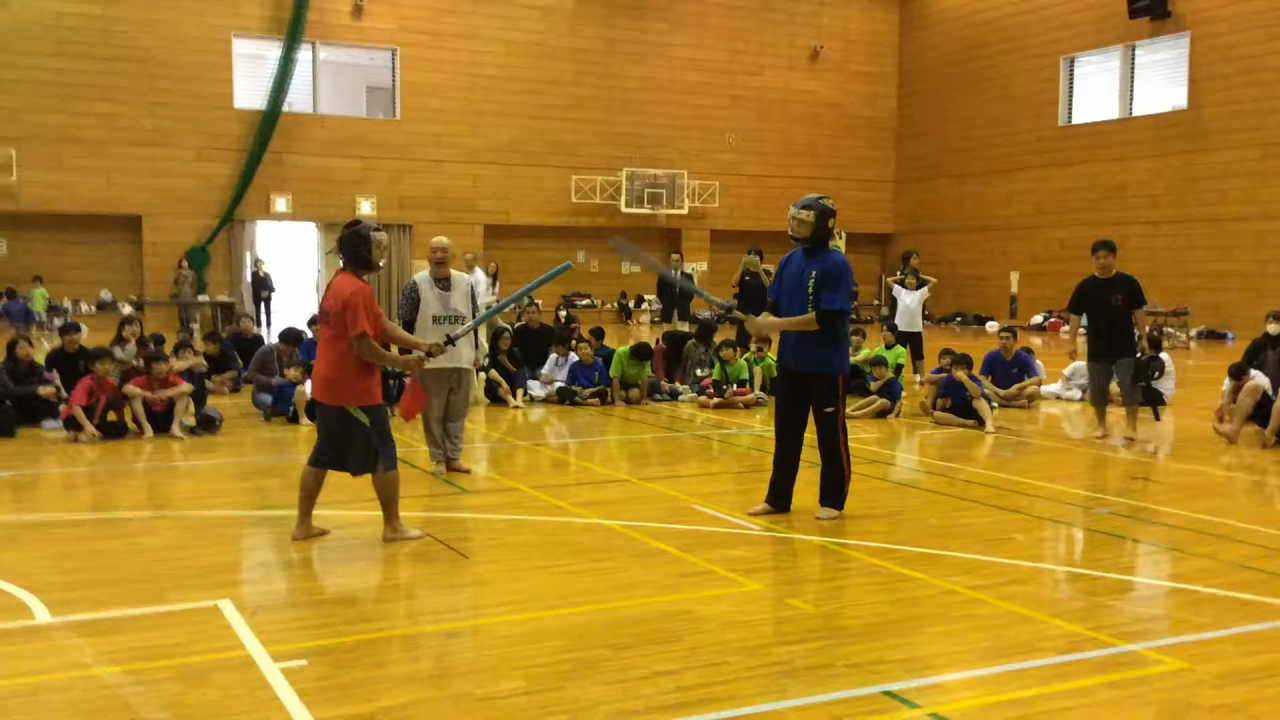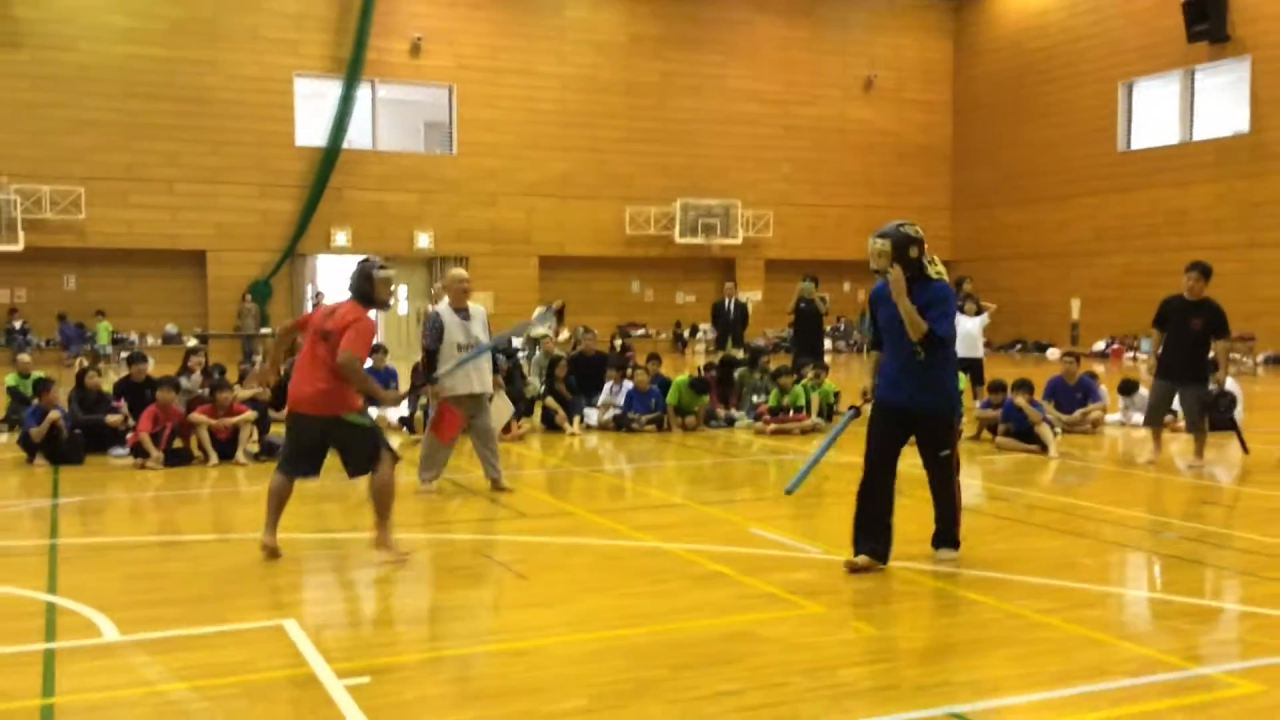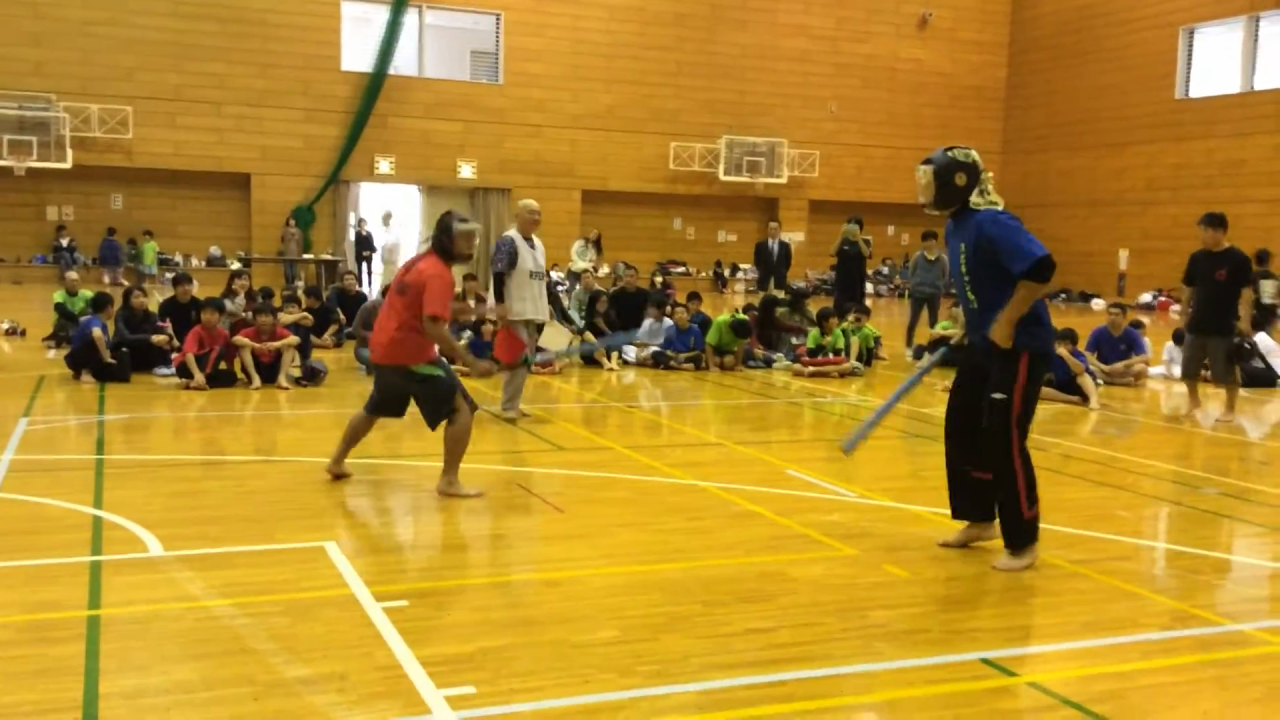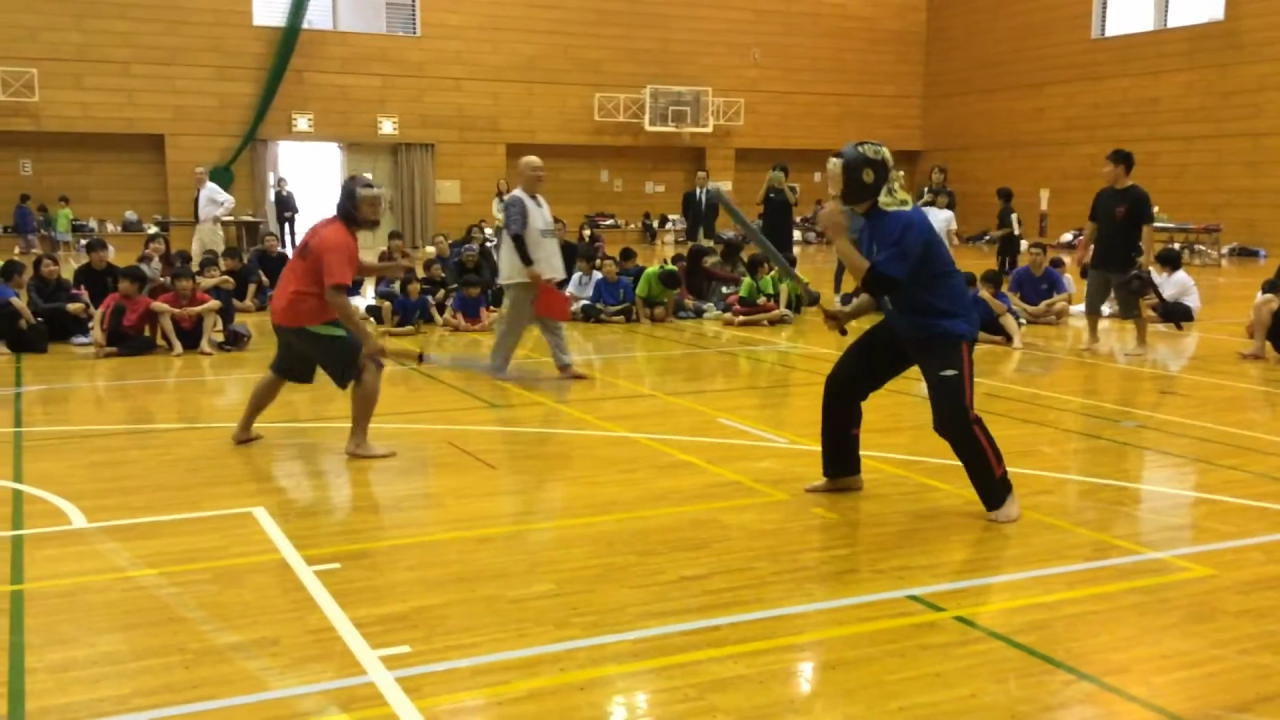
dt=1s
person 1, frame 1
left shoulder: (836, 265)
right shoulder: (788, 261)
left elbow: (828, 318)
right elbow: (775, 307)
left wrist: (778, 326)
right wrist: (763, 321)
left hip: (826, 365)
right hip: (791, 362)
left knee: (830, 435)
right knee: (786, 433)
left ankle: (832, 501)
right ankle: (778, 499)
person 1, frame 2
left shoulder: (939, 292)
right shoulder: (878, 293)
left elbow: (929, 340)
left wrist: (903, 299)
right wrist: (871, 378)
left hip: (936, 399)
right hip: (890, 397)
left knee: (942, 474)
right knee: (876, 472)
left ankle: (946, 540)
right ankle: (871, 550)
person 1, frame 3
left shoulder: (992, 223)
right shoulder: (956, 226)
left elbow: (1041, 268)
left wrist: (1007, 321)
right wrist: (969, 322)
left hip: (1021, 344)
right hip: (984, 341)
left knee: (1003, 433)
right knee: (961, 424)
left ankle: (1023, 541)
right ankle: (980, 519)
person 1, frame 4
left shoulder: (905, 223)
right shoulder: (871, 222)
left elbow: (880, 282)
left wrist: (839, 239)
right wrist: (849, 313)
left hip: (945, 328)
right hip: (902, 325)
left knee: (954, 416)
right knee: (841, 385)
left ankle: (1002, 494)
right ankle: (844, 473)
person 2, frame 1
left shoulder: (339, 283)
right shoulder: (357, 290)
left elbow: (381, 326)
right elbow: (362, 344)
left wrist: (421, 345)
right wrist: (399, 362)
left hip: (328, 386)
right hip: (353, 390)
left knee: (322, 457)
right knee: (384, 456)
left ankle: (303, 523)
right ankle: (393, 526)
person 2, frame 2
left shoulder: (326, 310)
right shoulder: (362, 321)
left elbow: (287, 330)
right elbow: (346, 361)
left wrist: (272, 364)
right wrist: (379, 393)
left hip: (301, 401)
right hip: (336, 404)
left knee: (288, 468)
right knee: (383, 460)
left ankle: (270, 533)
right ankle: (383, 535)
person 2, frame 3
left shoulder: (420, 262)
right shoulder: (438, 274)
right elbow: (433, 326)
right wrist: (469, 361)
left hip: (383, 350)
right hip: (410, 354)
left knee: (374, 410)
right knee: (461, 409)
left ankle: (337, 462)
right ankle: (449, 480)
person 2, frame 4
left shoulder: (330, 228)
right shoulder: (339, 241)
left elbow: (356, 268)
right elbow: (335, 296)
left wrist: (392, 268)
right wrist: (368, 338)
left hip: (285, 312)
right hip: (309, 316)
left knee: (281, 373)
right knee: (369, 368)
left ankle: (244, 428)
right ankle: (359, 441)
person 3, frame 1
left shoulder: (466, 282)
right shoulder: (416, 284)
left elbow: (473, 319)
right elbow: (406, 323)
left wrist: (475, 350)
left hip: (461, 359)
right hip: (430, 361)
left knee: (458, 411)
right knee: (433, 412)
left ankle: (453, 457)
right ankle: (438, 458)
person 3, frame 2
left shoulder: (480, 312)
right shoulder: (438, 315)
right elbow: (429, 353)
left wrist: (496, 374)
right wrist: (432, 383)
left hip: (477, 386)
right hip: (449, 388)
left knee: (486, 432)
right knee: (440, 433)
left ankle: (496, 478)
right ankle: (427, 477)
person 3, frame 3
left shoulder: (537, 243)
right shoulder: (508, 241)
right elbow: (498, 275)
left wrist: (547, 305)
right wrist: (500, 305)
left hip: (533, 311)
right hip: (513, 311)
left knee: (525, 360)
right knee: (516, 357)
left ankle: (512, 404)
right ankle: (509, 405)
person 3, frame 4
left shoulder: (541, 201)
right shoulder: (515, 201)
right elbow: (516, 236)
left wrist: (546, 271)
right wrist: (530, 268)
left hip: (545, 272)
right hip: (524, 274)
left knee: (552, 320)
right knee: (514, 321)
left ankle: (565, 366)
right ankle: (498, 367)
person 4, frame 1
left shoulder: (1128, 282)
right shoulder: (1085, 286)
left elbow: (1138, 311)
right elbow: (1075, 315)
left wrist: (1142, 337)
right wrist: (1072, 342)
left hip: (1125, 347)
right hip: (1097, 348)
left knee: (1129, 387)
right knee: (1097, 389)
left ankle: (1131, 427)
right ankle: (1102, 425)
person 4, frame 2
left shoulder: (1213, 310)
right shoulder: (1170, 303)
left elbow: (1221, 341)
right elbow: (1158, 331)
left wrist: (1222, 370)
right wrist: (1153, 355)
left hip: (1195, 373)
right hip: (1166, 369)
left knee: (1196, 416)
right knee: (1154, 409)
left ankle: (1198, 455)
right ankle: (1156, 447)
person 4, frame 3
left shoulder: (1238, 259)
right shoulder: (1197, 257)
left elbow: (1246, 291)
right elbow: (1189, 288)
left wrist: (1244, 319)
right wrist: (1185, 314)
left hip: (1224, 325)
right hip: (1197, 323)
left knee: (1226, 370)
right knee: (1189, 364)
left ankle: (1230, 409)
right ankle: (1194, 401)
person 4, frame 4
left shoulder: (1138, 196)
right shoulder: (1103, 195)
left elbow: (1147, 227)
right elbow: (1093, 224)
left wrist: (1146, 255)
right wrist: (1082, 249)
left hip: (1125, 262)
right hip: (1100, 260)
left knee: (1131, 304)
right knee: (1092, 300)
left ankle: (1141, 343)
right ankle: (1092, 337)
